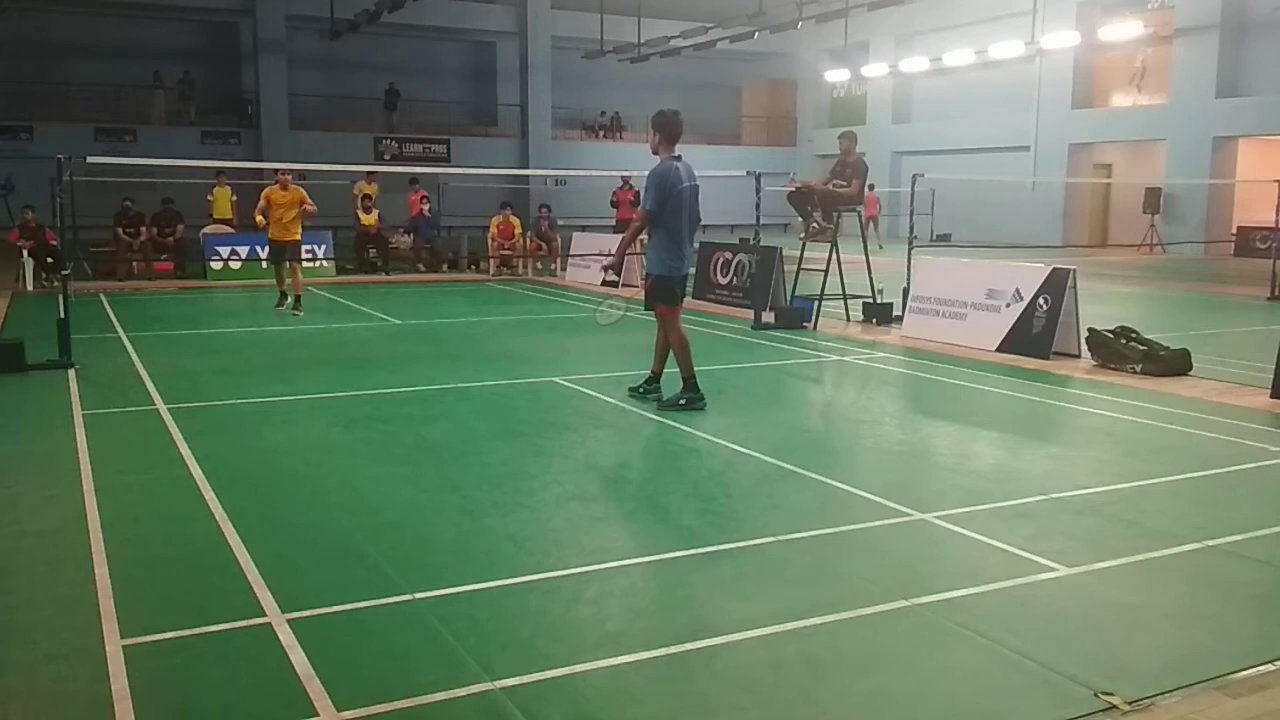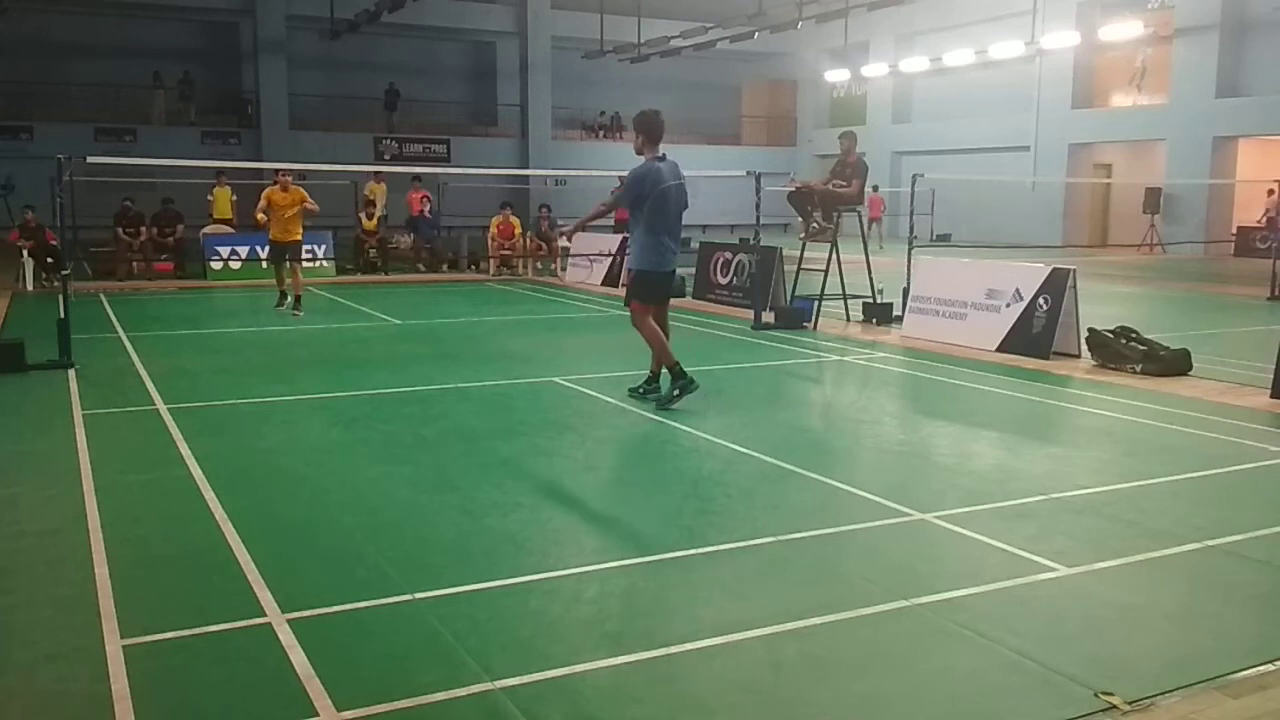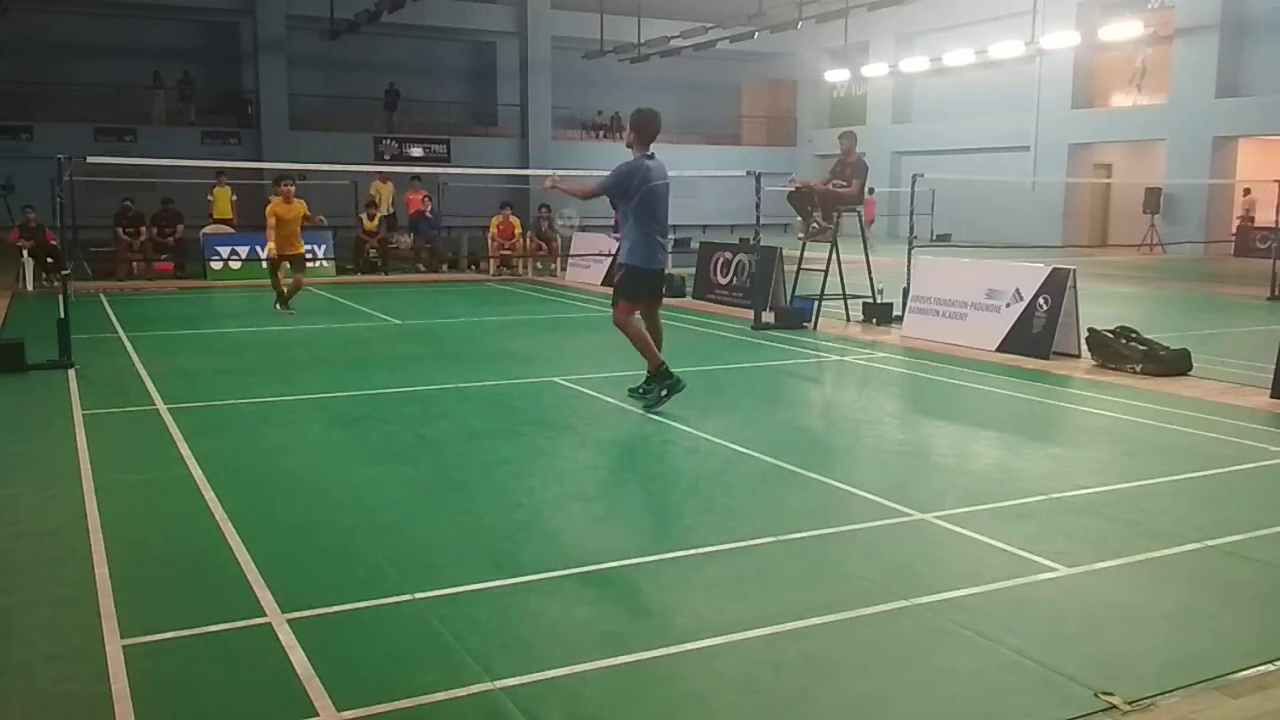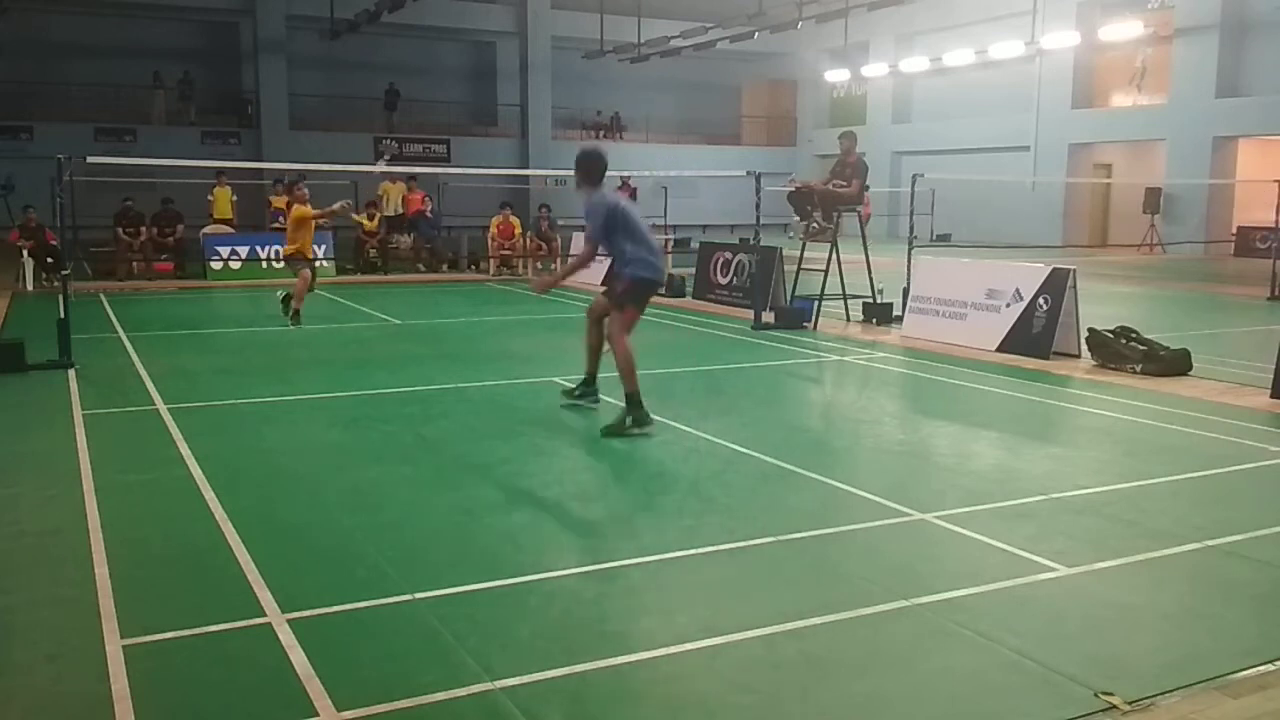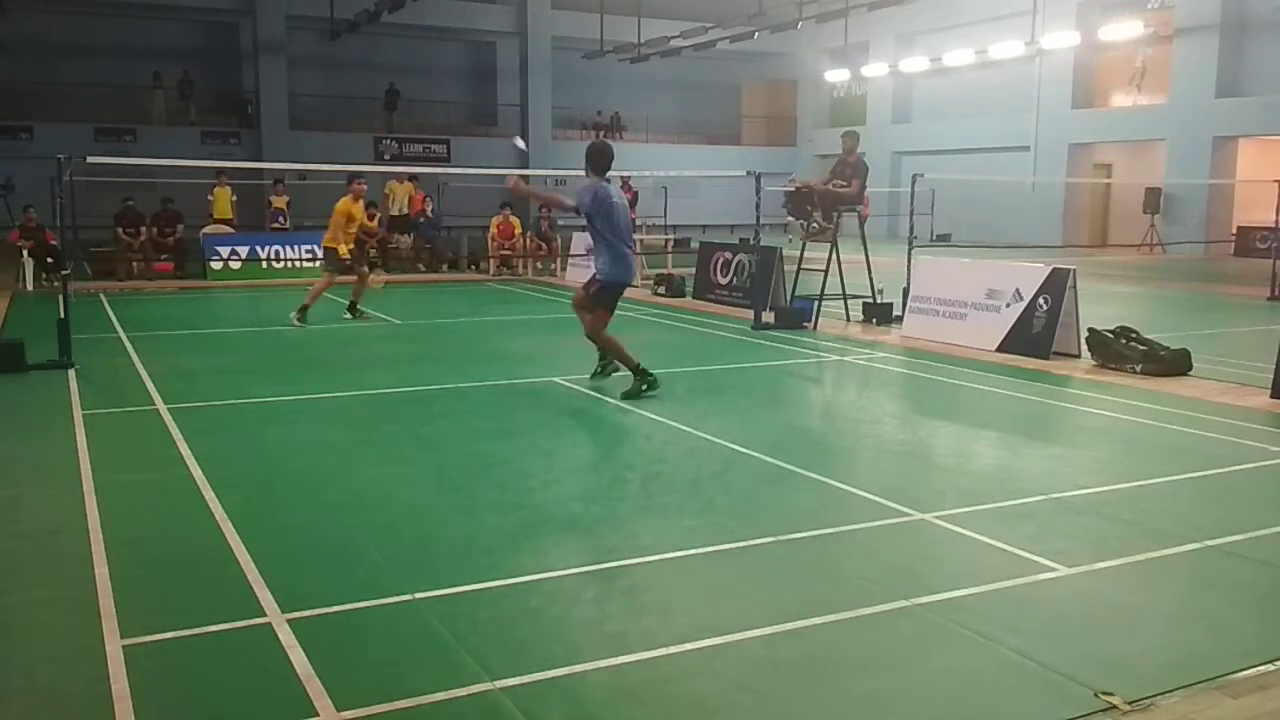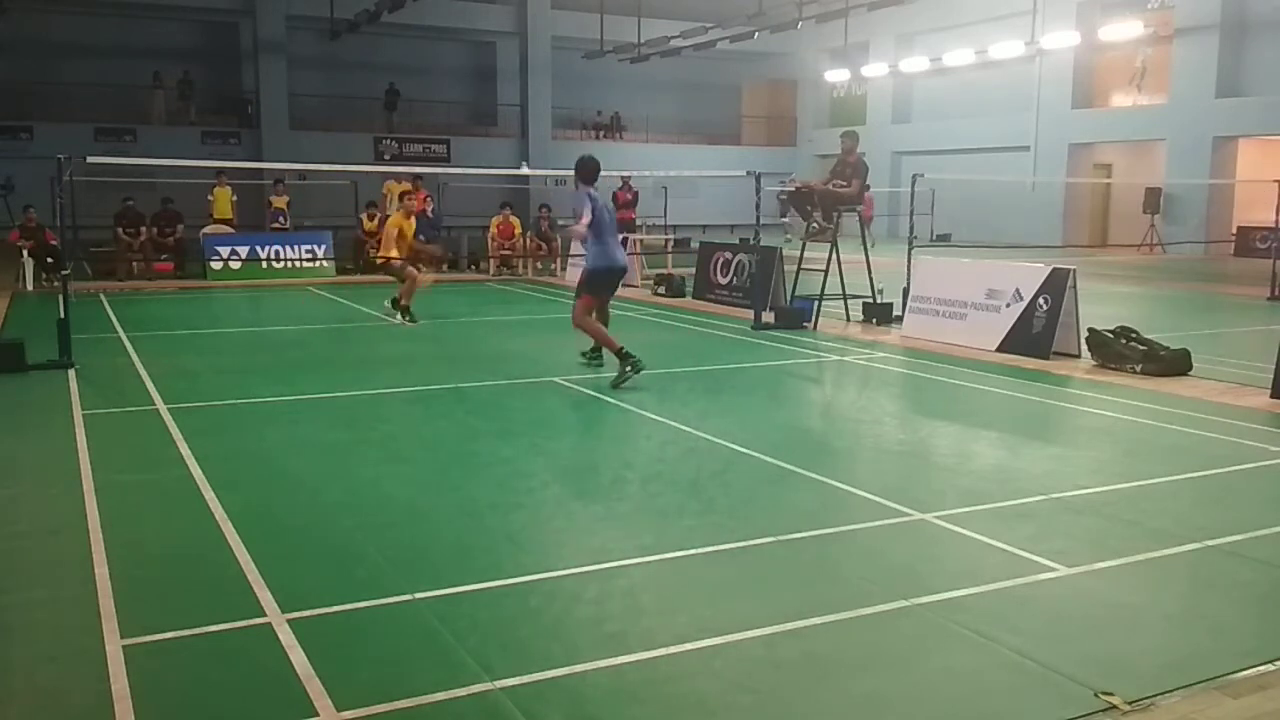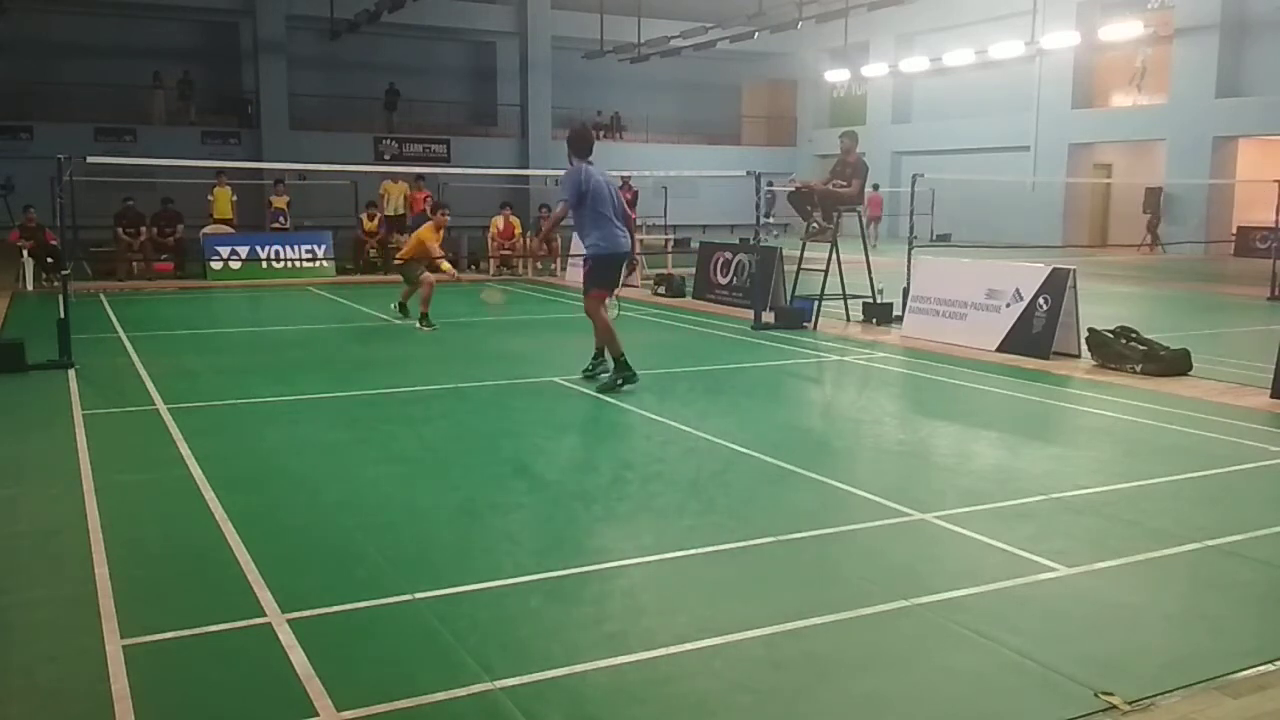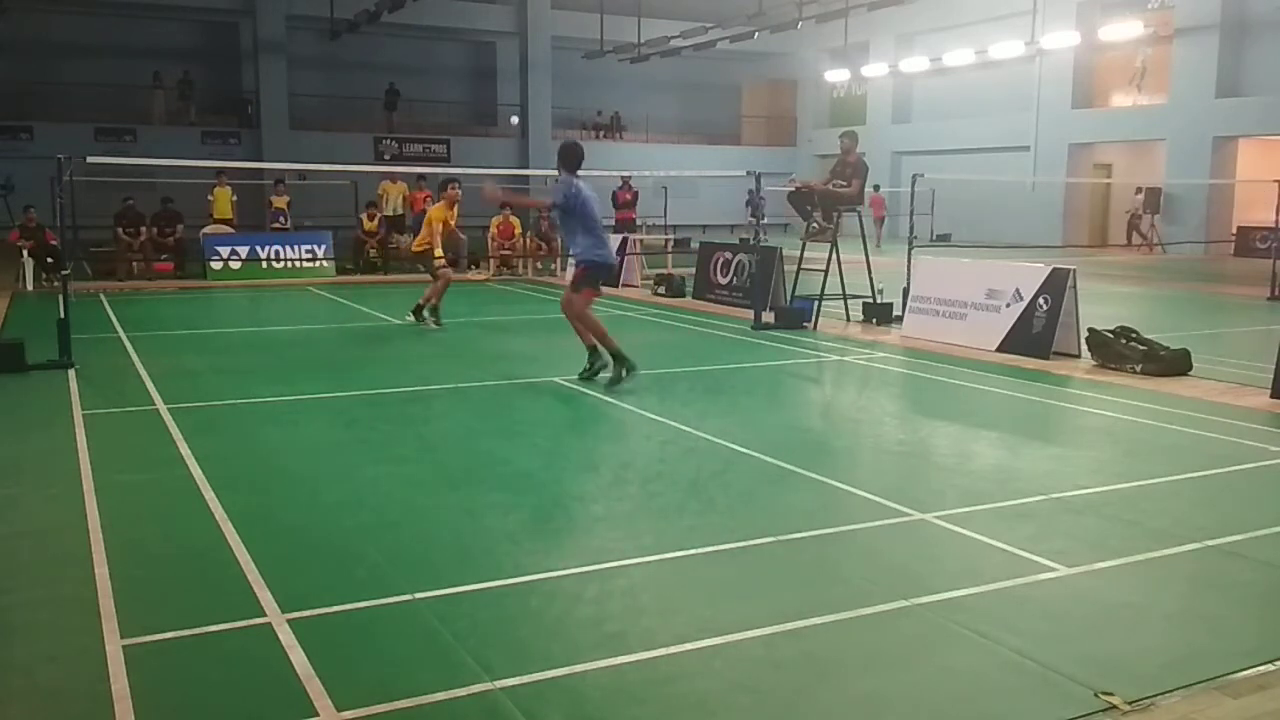
dt=0.5s
person 1, frame 1
left shoulder: (660, 173)
right shoulder: (688, 171)
left elbow: (641, 222)
right elbow: (696, 219)
left wrist: (618, 257)
left hip: (662, 262)
right hip: (679, 260)
left knee: (671, 322)
right knee: (665, 320)
left ankle: (692, 390)
right ankle: (653, 381)
person 1, frame 2
left shoulder: (641, 174)
right shoulder: (674, 169)
left elbow: (608, 207)
left wrist: (575, 227)
left hip: (646, 260)
right hip: (667, 258)
left knee: (641, 318)
right knee: (658, 317)
left ankle: (680, 376)
right ankle: (653, 380)
person 1, frame 3
left shoulder: (629, 170)
right shoulder: (659, 168)
left elbow: (590, 193)
left wrist: (557, 185)
left hip: (636, 257)
right hip: (656, 256)
left knee: (622, 316)
right knee: (651, 318)
left ankle: (666, 377)
right ankle: (654, 379)
person 1, frame 4
left shoulder: (596, 203)
right shoulder: (609, 199)
left elbow: (588, 254)
left wrist: (554, 280)
left hip: (641, 271)
right hip: (638, 269)
left knee: (615, 333)
right knee: (595, 311)
left ankle: (635, 409)
right ankle: (589, 384)
person 1, frame 5
left shoulder: (594, 190)
right shoulder: (614, 191)
left elbow: (568, 205)
left wrist: (526, 191)
left hip: (612, 270)
right hip: (621, 266)
left knee: (593, 329)
right knee: (580, 300)
left ankle: (643, 376)
right ankle: (606, 359)
person 1, frame 6
left shoulder: (584, 195)
right shoulder: (601, 200)
left elbow: (586, 215)
left wrist: (580, 226)
left hip: (600, 264)
right hip: (618, 262)
left knee: (580, 317)
right knee: (600, 301)
left ankle: (626, 358)
right ankle: (596, 350)
person 1, frame 7
left shoulder: (574, 175)
right shoulder: (600, 176)
left elbow: (561, 212)
right elbow: (627, 216)
left wrist: (540, 240)
right wrist: (632, 254)
left hip: (601, 249)
right hip: (619, 247)
left knee: (595, 308)
right knee: (596, 306)
left ankle: (623, 368)
right ankle: (599, 359)
person 1, frame 8
left shoulder: (567, 184)
right shoulder: (581, 187)
left elbow: (543, 204)
left wrist: (503, 197)
left hip: (593, 258)
right hip: (596, 257)
left knee: (578, 309)
right knee: (567, 306)
left ankle: (620, 359)
right ankle: (595, 356)
